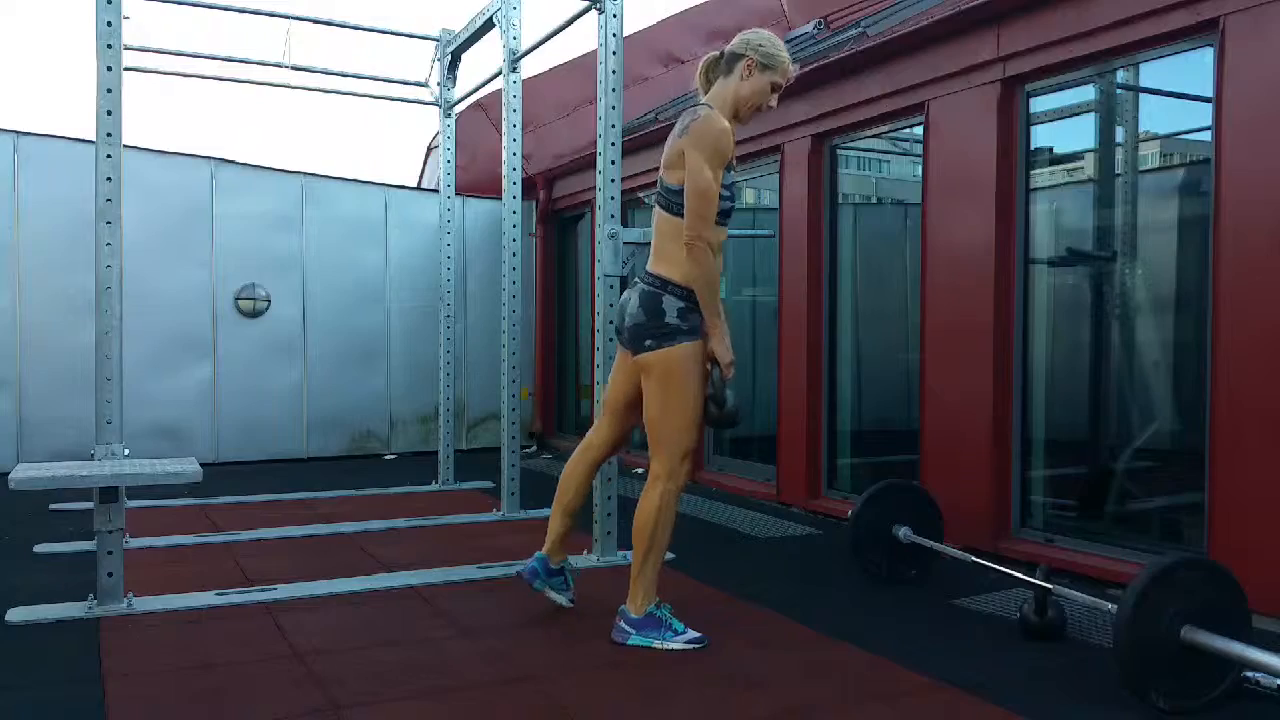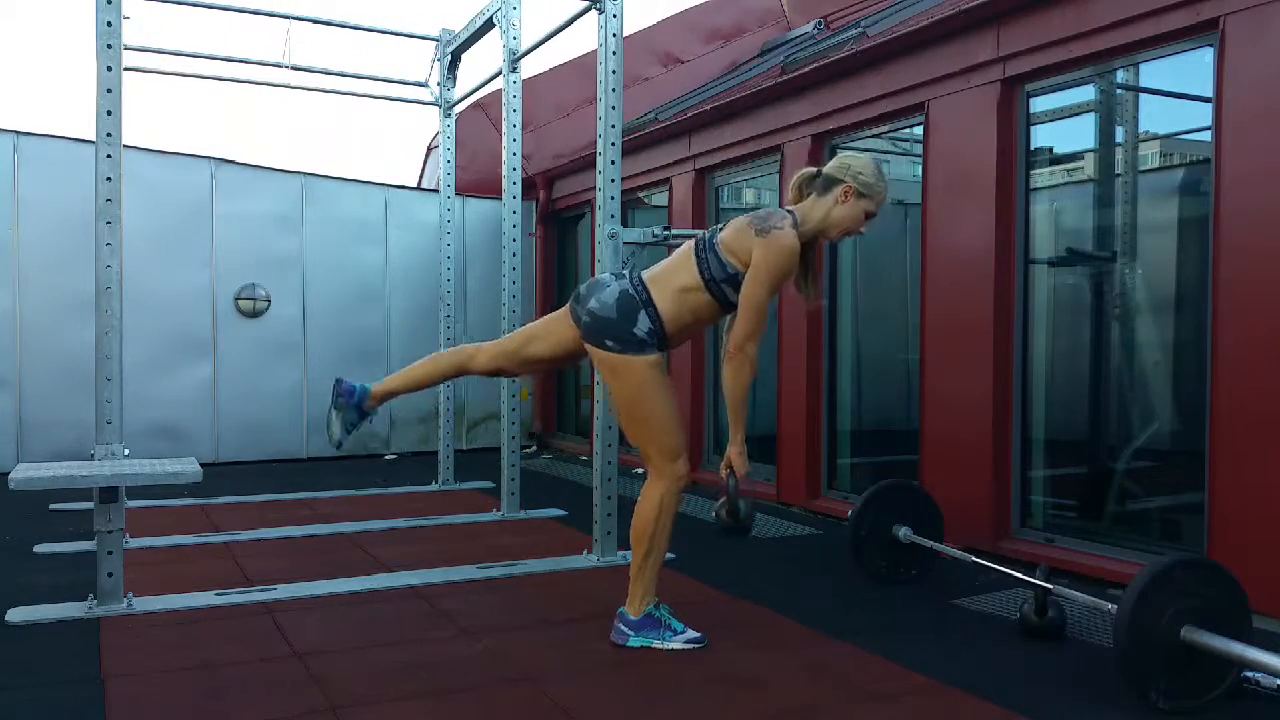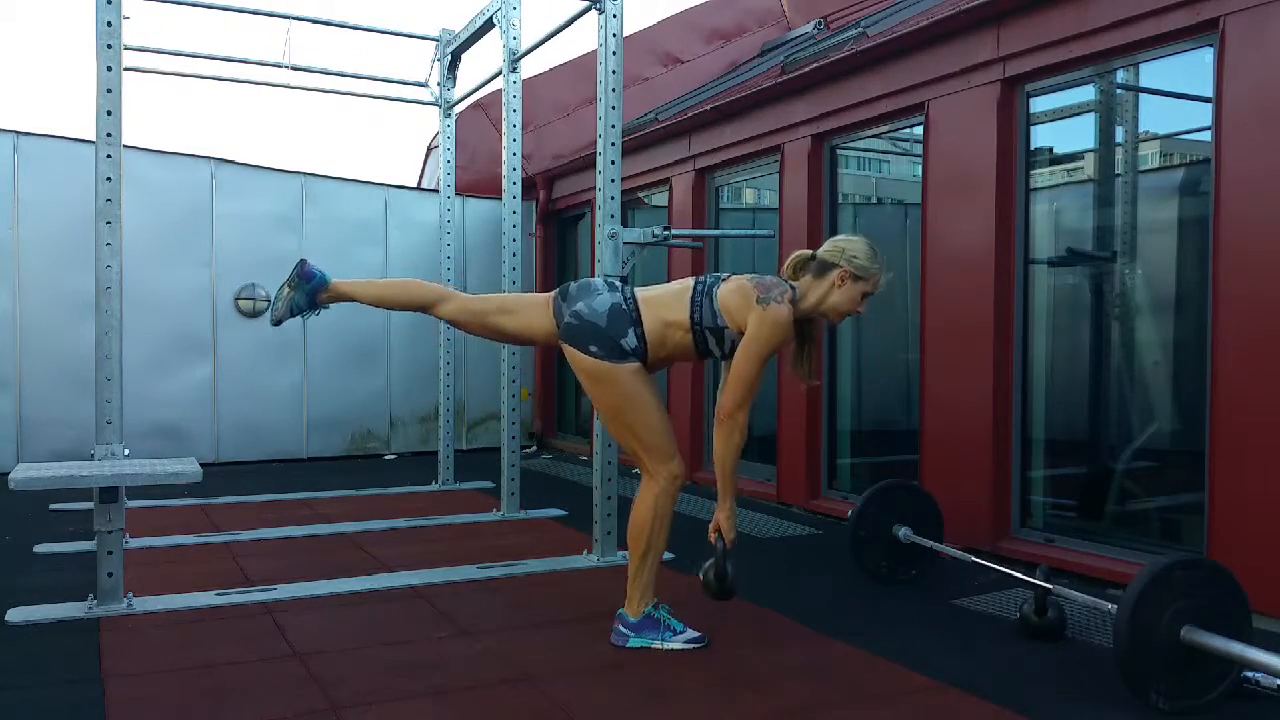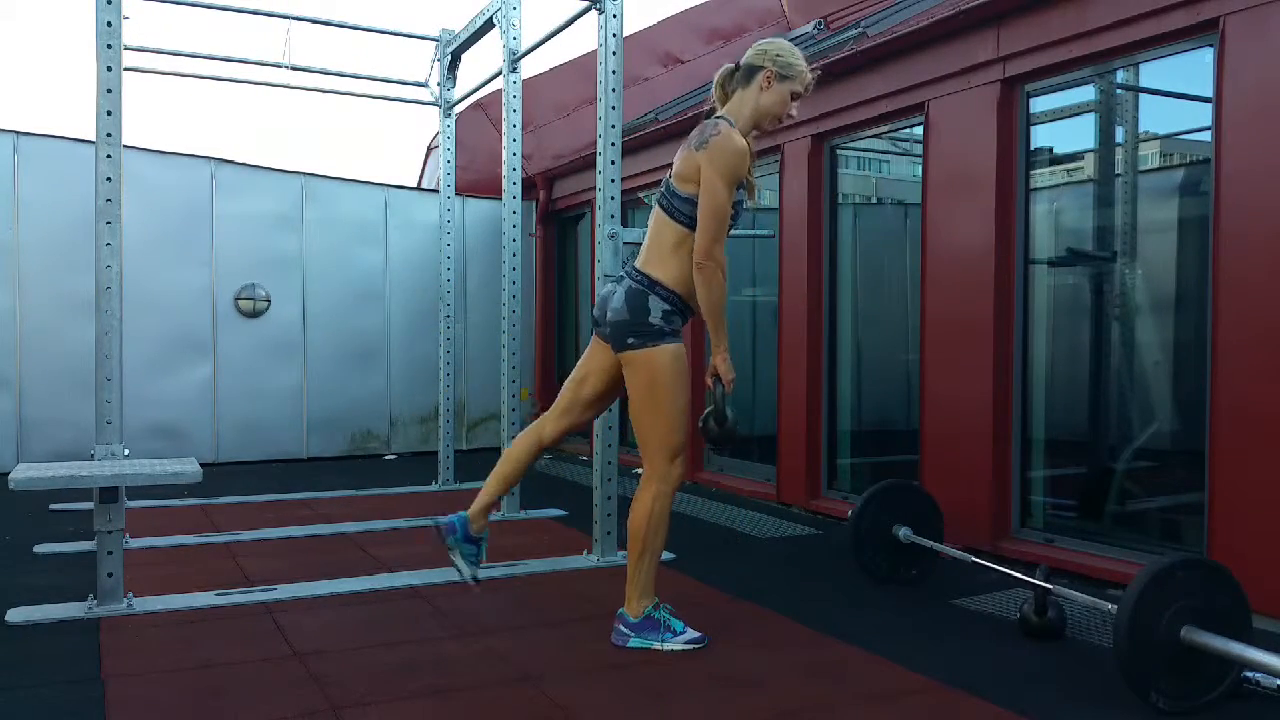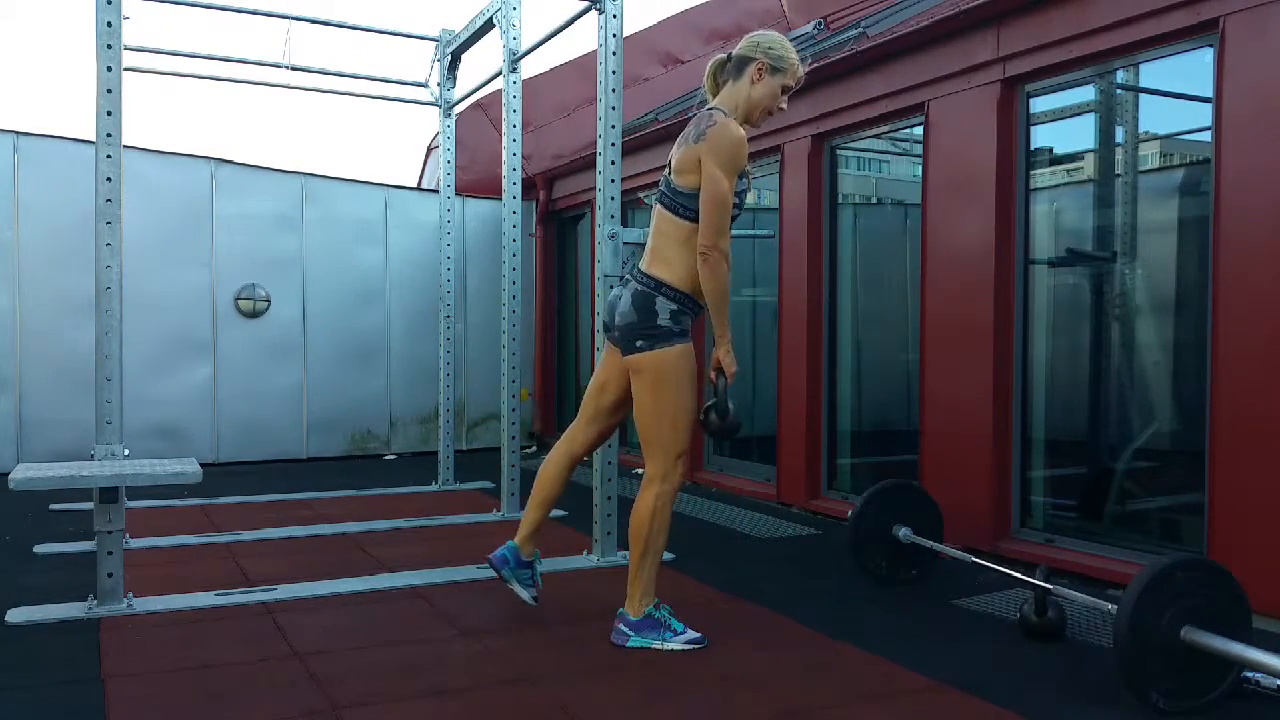
dt=1s
person 1, frame 1
left shoulder: (698, 125)
right shoulder: (709, 125)
right elbow: (698, 242)
left wrist: (710, 325)
right wrist: (718, 332)
left hip: (650, 305)
right hip: (669, 312)
left knee: (604, 437)
right knee: (671, 469)
left ankle: (549, 558)
right ankle: (638, 616)
person 1, frame 2
left shoulder: (778, 228)
right shoulder: (782, 239)
left elbow: (736, 341)
right elbow: (739, 350)
left wrist: (734, 437)
right wrist: (737, 442)
left hip: (609, 301)
right hip: (626, 323)
left knee: (486, 358)
right knee: (670, 470)
left ankle: (365, 396)
right ankle: (637, 615)
person 1, frame 3
left shoulder: (773, 299)
right shoulder: (778, 311)
left elbow: (731, 408)
right elbow: (731, 414)
right wrist: (726, 503)
left hip: (592, 304)
right hip: (603, 330)
left knee: (447, 304)
right knee: (665, 472)
left ankle: (320, 286)
right ankle: (637, 617)
person 1, frame 4
left shoulder: (713, 134)
right shoulder: (730, 142)
right elbow: (707, 258)
left wrist: (711, 342)
right wrist: (721, 349)
left hip: (629, 299)
right hip: (651, 312)
left knee: (555, 421)
right knee: (665, 471)
left ankle: (470, 524)
right ankle: (637, 617)
person 1, frame 5
left shoulder: (702, 127)
right shoulder: (725, 133)
right elbow: (711, 250)
left wrist: (710, 335)
right wrist: (723, 340)
left hip: (637, 301)
right hip: (659, 313)
left knee: (584, 432)
right knee: (666, 472)
left ankle: (520, 550)
right ankle: (637, 617)
